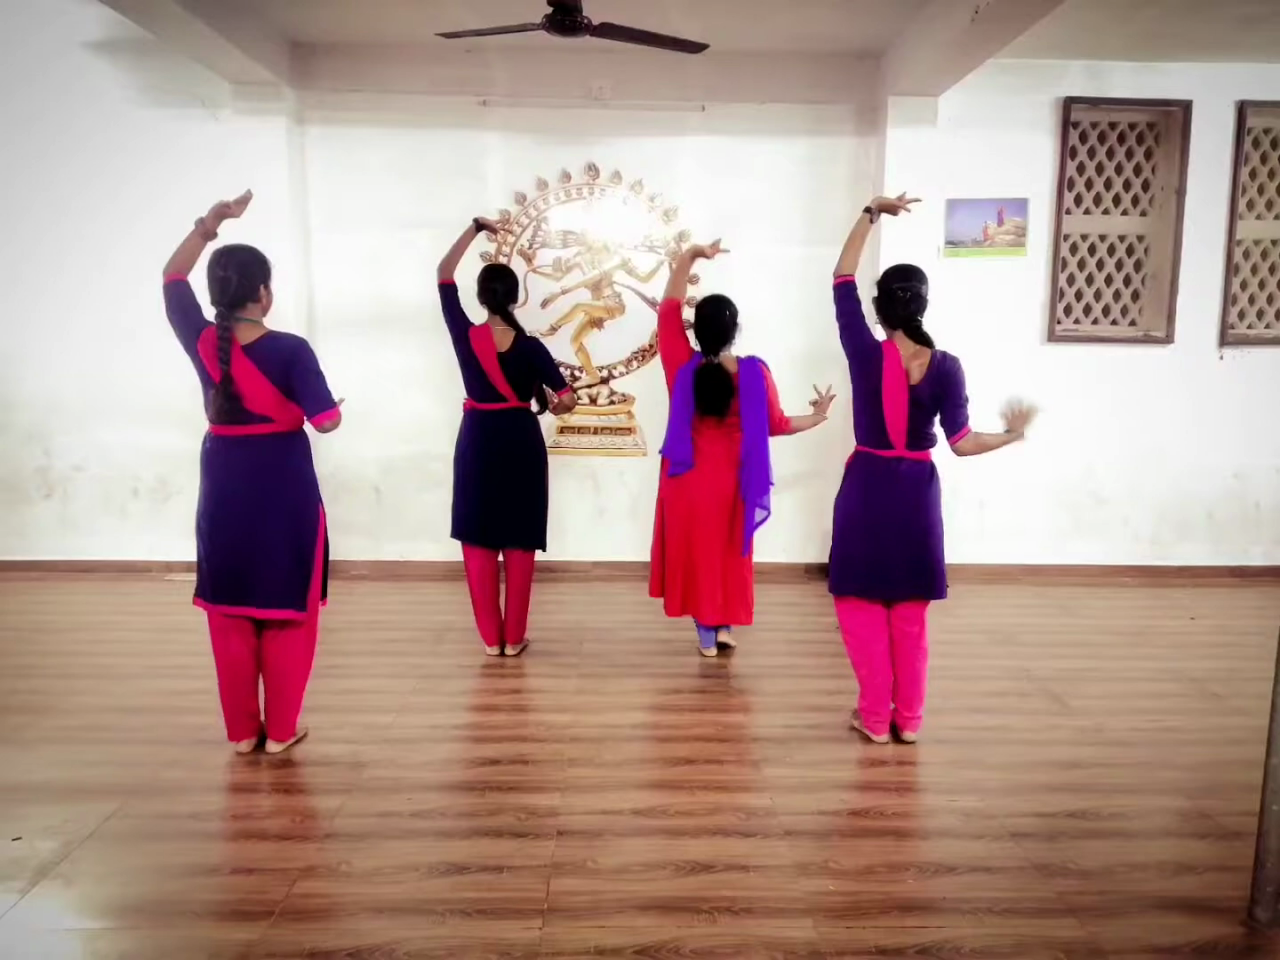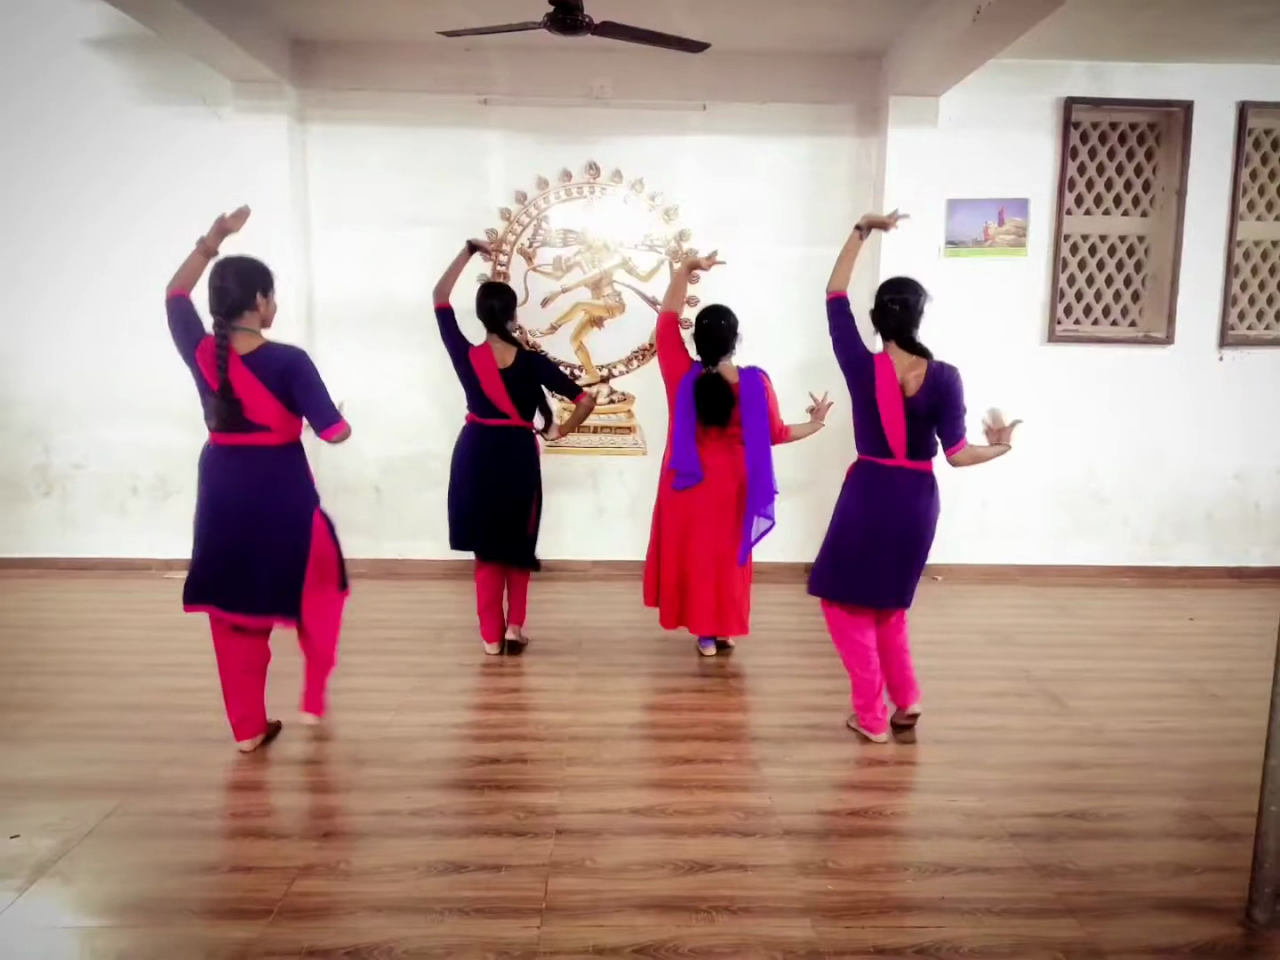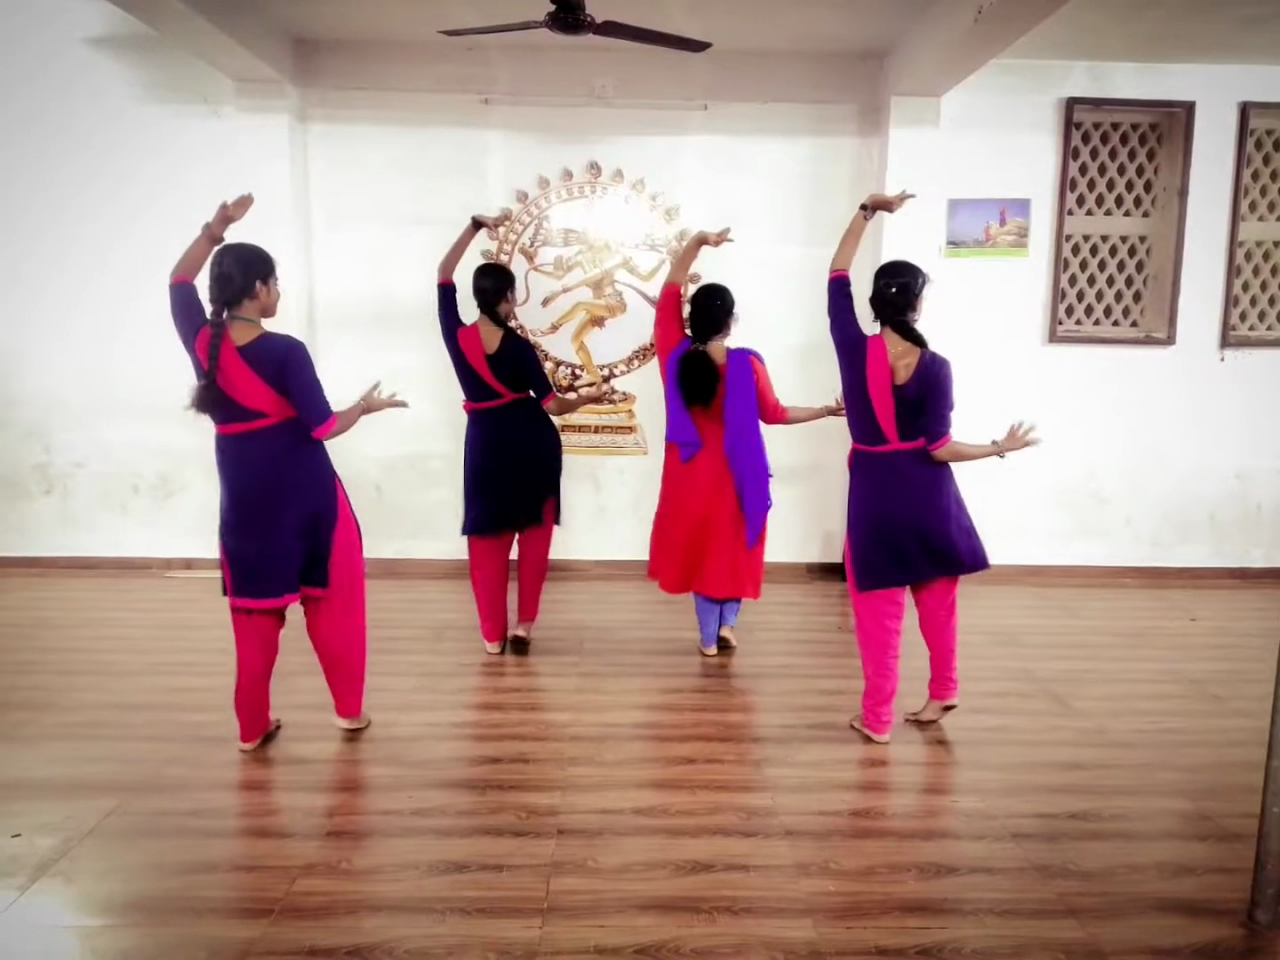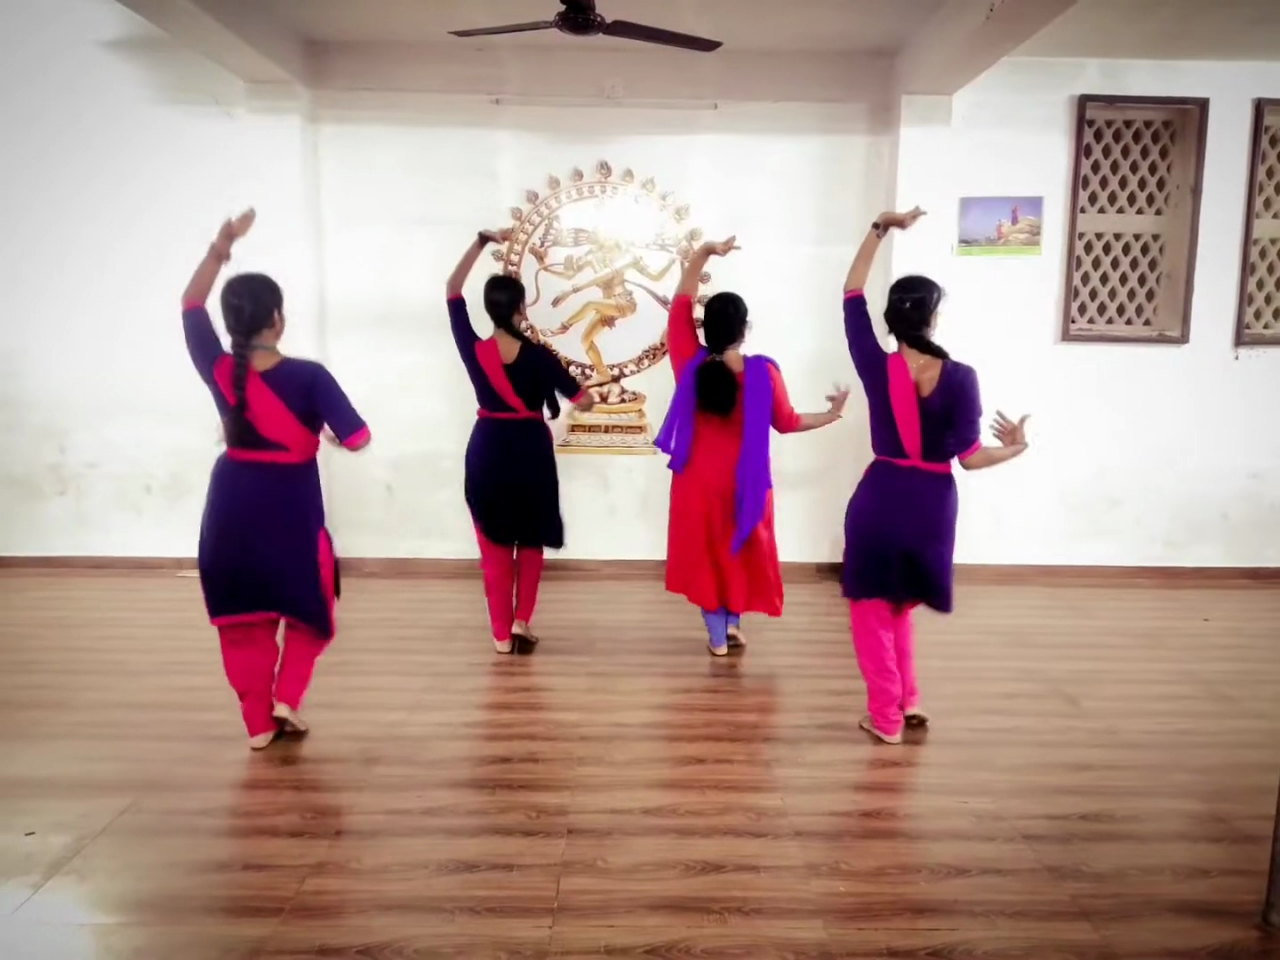
dt=0.3s
person 1, frame 1
left shoulder: (203, 343)
right shoulder: (290, 350)
left elbow: (172, 277)
right elbow: (326, 421)
left wrist: (210, 222)
right wrist: (332, 407)
left hip: (224, 488)
right hip: (284, 489)
left knee: (231, 612)
right knee: (287, 612)
left ankle: (242, 730)
right ankle: (281, 730)
person 1, frame 2
left shoulder: (200, 352)
right shoulder: (288, 360)
left elbow: (176, 293)
right elbow: (335, 431)
left wrist: (213, 238)
right wrist: (339, 423)
left hip: (222, 498)
right hip: (284, 500)
left knee: (236, 609)
right knee: (318, 597)
left ankle: (249, 726)
right ankle: (312, 701)
person 1, frame 3
left shoulder: (201, 341)
right shoulder: (284, 351)
left elbow: (179, 280)
right elbow: (323, 427)
left wrist: (217, 225)
right wrist: (366, 406)
left hip: (243, 489)
right hip: (303, 486)
left knee: (254, 610)
right knee: (333, 599)
left ankle: (252, 727)
right ankle: (349, 709)
person 1, frame 4
left shoulder: (219, 372)
right shoulder: (307, 376)
left elbow: (189, 306)
right elbow: (357, 439)
left wrist: (221, 247)
right wrist: (324, 430)
left hip: (231, 510)
right hip: (292, 510)
left knee: (241, 616)
right knee: (308, 606)
left ankle: (259, 722)
right ankle: (287, 695)
person 2, frame 1
left shoulder: (865, 353)
right shoulder: (945, 367)
left elbow: (842, 279)
right elbow: (962, 443)
left wrist: (872, 213)
right wrist: (1013, 432)
left hip: (867, 487)
right hip: (917, 491)
left knee: (862, 607)
right knee: (910, 613)
left ankle: (874, 717)
right ankle: (909, 718)
person 2, frame 2
left shoulder: (860, 365)
right shoulder: (943, 378)
left elbow: (835, 295)
right elbow: (957, 455)
left wrist: (862, 230)
right wrist: (999, 442)
left hip: (868, 496)
right hip: (916, 501)
left knee: (850, 611)
right knee: (887, 606)
left ankle: (872, 716)
right ankle: (904, 700)
person 2, frame 3
left shoulder: (853, 349)
right shoulder: (933, 367)
left elbow: (836, 275)
right elbow: (940, 448)
left wrist: (868, 211)
right wrist: (1001, 447)
left hip: (874, 487)
right hip: (927, 488)
left knee: (878, 608)
right knee: (937, 594)
left ankle: (877, 718)
right ankle: (943, 690)
person 2, frame 4
left shoulder: (877, 367)
right shoulder: (960, 378)
left elbow: (851, 295)
right elbow: (971, 457)
left wrist: (880, 228)
right wrist: (1015, 446)
left hip: (881, 498)
right hip: (933, 505)
left knee: (871, 611)
right knee: (896, 607)
left ankle: (886, 717)
right ankle: (908, 701)
person 3, frame 1
left shoulder: (465, 336)
right shoulder: (530, 347)
left elbow: (443, 274)
right elbow: (567, 401)
left wrist: (476, 227)
right wrist: (545, 402)
left hip: (477, 441)
right hip: (521, 442)
left knee: (479, 544)
right knee: (519, 544)
left ankle: (491, 637)
right ankle: (514, 637)
person 3, frame 2
left shoulder: (465, 355)
right shoulder: (533, 362)
left elbow: (439, 296)
right elbow: (585, 402)
left wrist: (470, 249)
right wrist: (561, 429)
left hip: (474, 455)
right hip: (518, 457)
left knee: (486, 550)
right knee: (515, 547)
left ankle: (492, 635)
right ankle: (514, 627)
person 3, frame 3
left shoulder: (457, 337)
right shoulder: (519, 347)
left elbow: (443, 275)
right elbow: (552, 405)
left wrist: (475, 226)
right wrist: (588, 396)
left hip: (485, 440)
right hip: (531, 437)
left knee: (488, 543)
right knee: (535, 535)
left ankle: (493, 635)
right ankle: (523, 626)
person 3, frame 4
left shoulder: (474, 351)
right shoulder: (538, 357)
left elbow: (452, 292)
right elbow: (584, 402)
left wrist: (480, 243)
right wrist: (585, 398)
left hip: (488, 452)
right hip: (532, 453)
left knee: (495, 547)
right knee: (529, 544)
left ankle: (502, 631)
right ankle: (522, 623)
person 4, frame 1
left shoulder: (682, 368)
right shoulder: (755, 372)
left elbow: (668, 308)
right elbow: (776, 425)
left wrist: (691, 255)
right wrist: (818, 415)
left hip: (689, 481)
right hip: (732, 481)
left knee: (695, 550)
right knee: (728, 551)
left ankle: (707, 638)
right ankle: (723, 628)
person 4, frame 2
left shoulder: (681, 377)
right shoulder: (755, 382)
left elbow: (667, 319)
right elbow: (776, 434)
left wrist: (687, 267)
right wrist: (816, 422)
left hip: (688, 489)
right hip: (733, 489)
left knee: (693, 558)
right knee: (726, 558)
left ankle: (705, 637)
right ankle: (722, 630)
person 4, frame 3
left shoulder: (675, 354)
right shoulder: (747, 364)
left elbow: (669, 293)
right elbow: (773, 413)
left wrist: (698, 241)
right wrist: (827, 411)
left hip: (690, 470)
right hip: (735, 471)
left knee: (701, 545)
right knee: (734, 543)
left ankle: (708, 637)
right ankle: (727, 625)
person 4, frame 4
left shoulder: (690, 365)
right shoulder: (763, 372)
left elbow: (679, 307)
right elbow: (787, 422)
left wrist: (703, 253)
right wrist: (833, 413)
left hip: (698, 478)
right hip: (744, 480)
left knee: (706, 551)
right knee: (745, 550)
left ankle: (718, 637)
right ankle: (733, 624)
